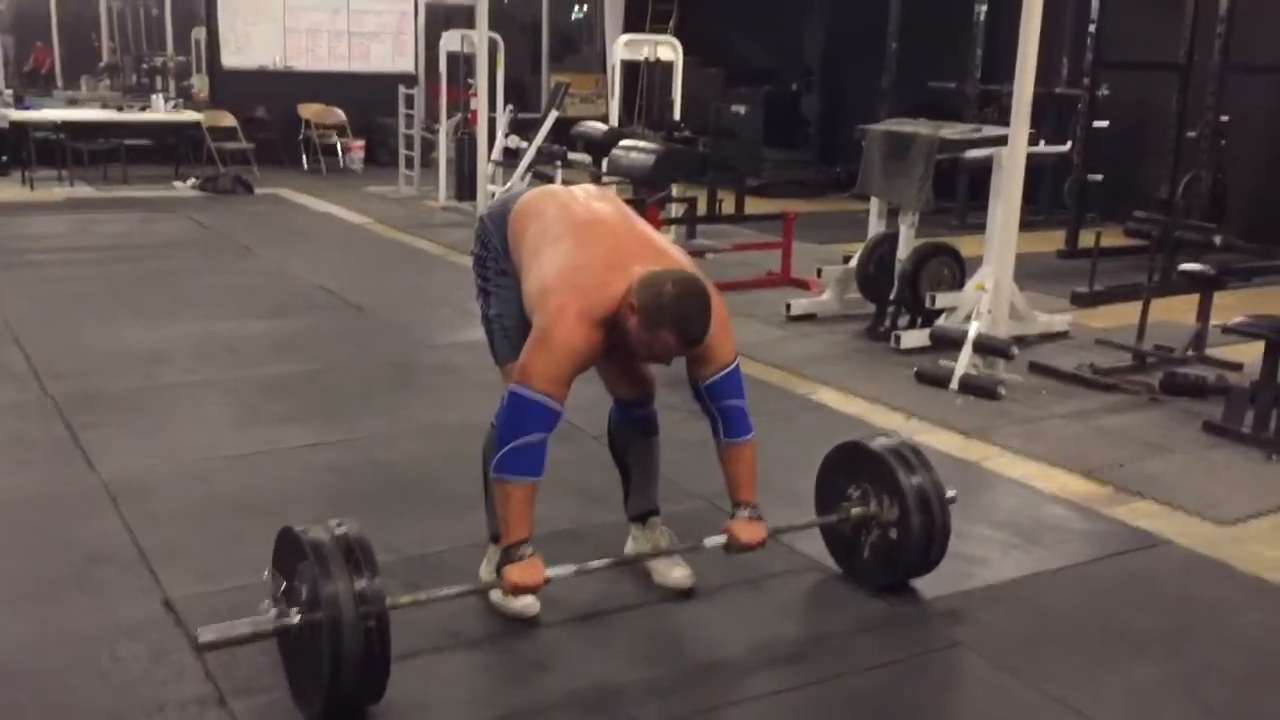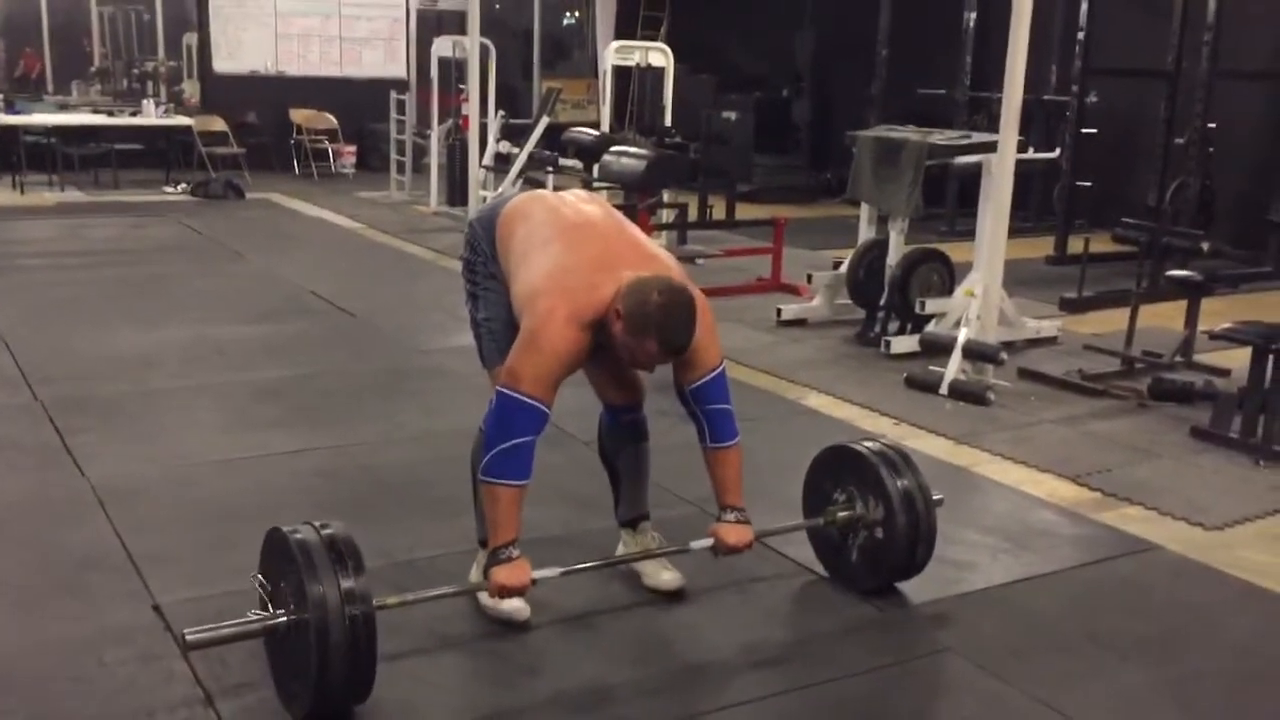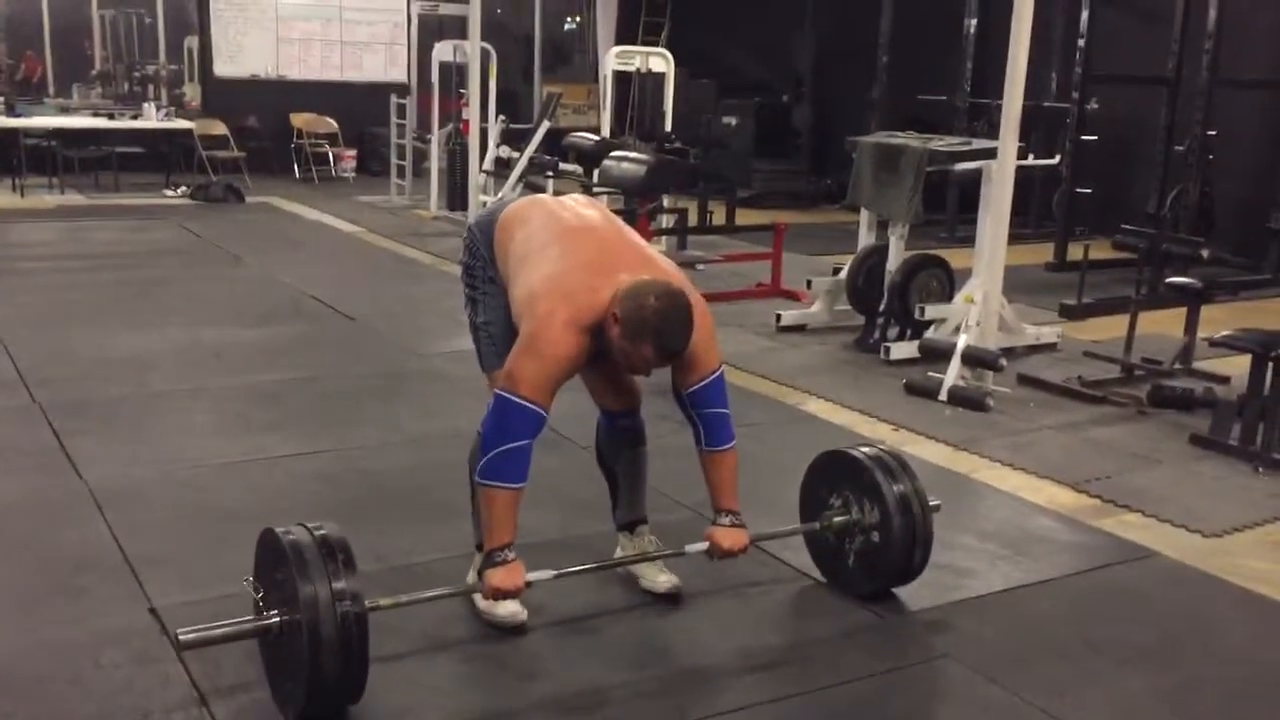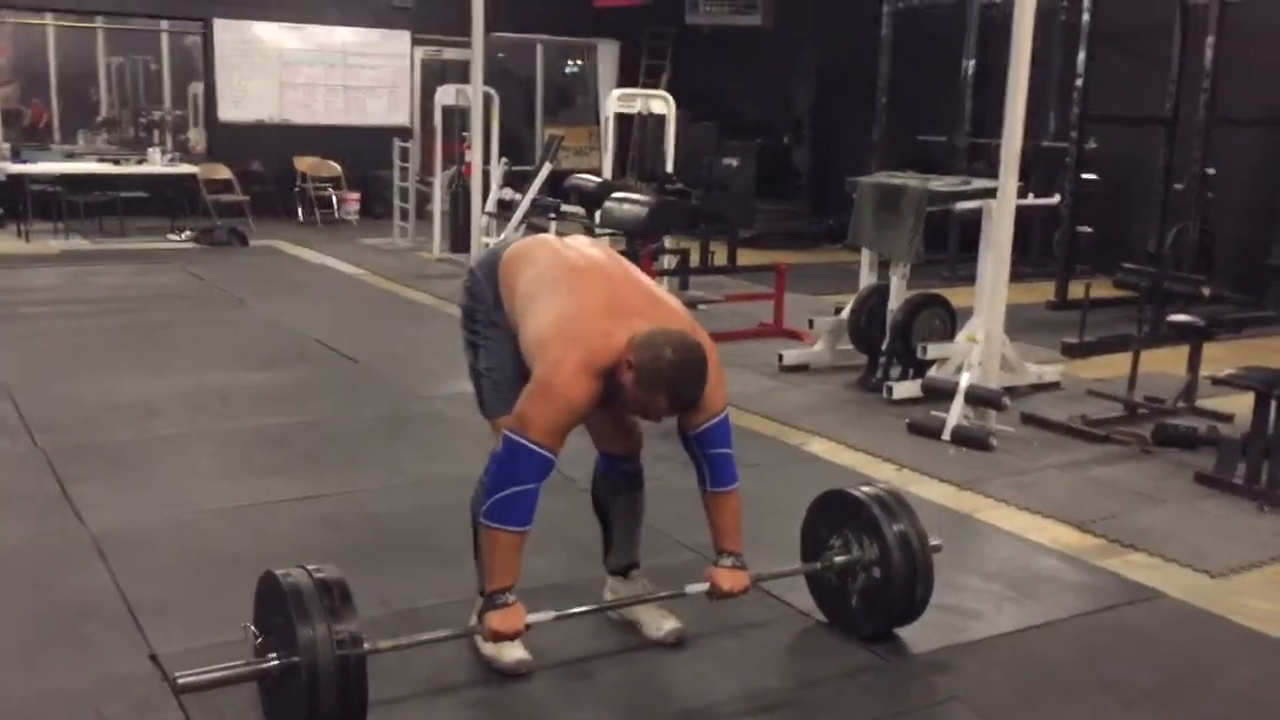
dt=0.4s
person 1, frame 1
left shoulder: (696, 308)
right shoulder: (573, 318)
left elbow: (727, 405)
right elbow: (524, 427)
left wrist: (746, 509)
right wrist: (518, 551)
left knee: (637, 394)
right knee: (526, 400)
left ankle: (646, 529)
right ankle: (499, 550)
person 1, frame 2
left shoulder: (686, 310)
right shoulder: (560, 321)
left elbow: (713, 409)
right elbow: (511, 431)
left wrist: (733, 512)
right wrist: (505, 553)
left knee: (627, 399)
right knee: (514, 408)
left ankle: (636, 533)
right ankle: (488, 555)
person 1, frame 3
left shoulder: (686, 314)
right shoulder: (559, 326)
left elbow: (711, 413)
right elbow: (509, 434)
left wrist: (727, 516)
right wrist: (500, 556)
left knee: (623, 404)
right knee: (511, 410)
left ankle: (634, 537)
right ankle: (484, 559)
person 1, frame 4
left shoulder: (694, 353)
right shoulder: (572, 370)
left elbow: (715, 455)
right elbow: (515, 476)
left wrist: (730, 557)
right wrist: (501, 598)
right hip: (499, 287)
left knee: (623, 447)
right knee: (515, 454)
left ankle: (624, 581)
right ankle: (487, 607)
